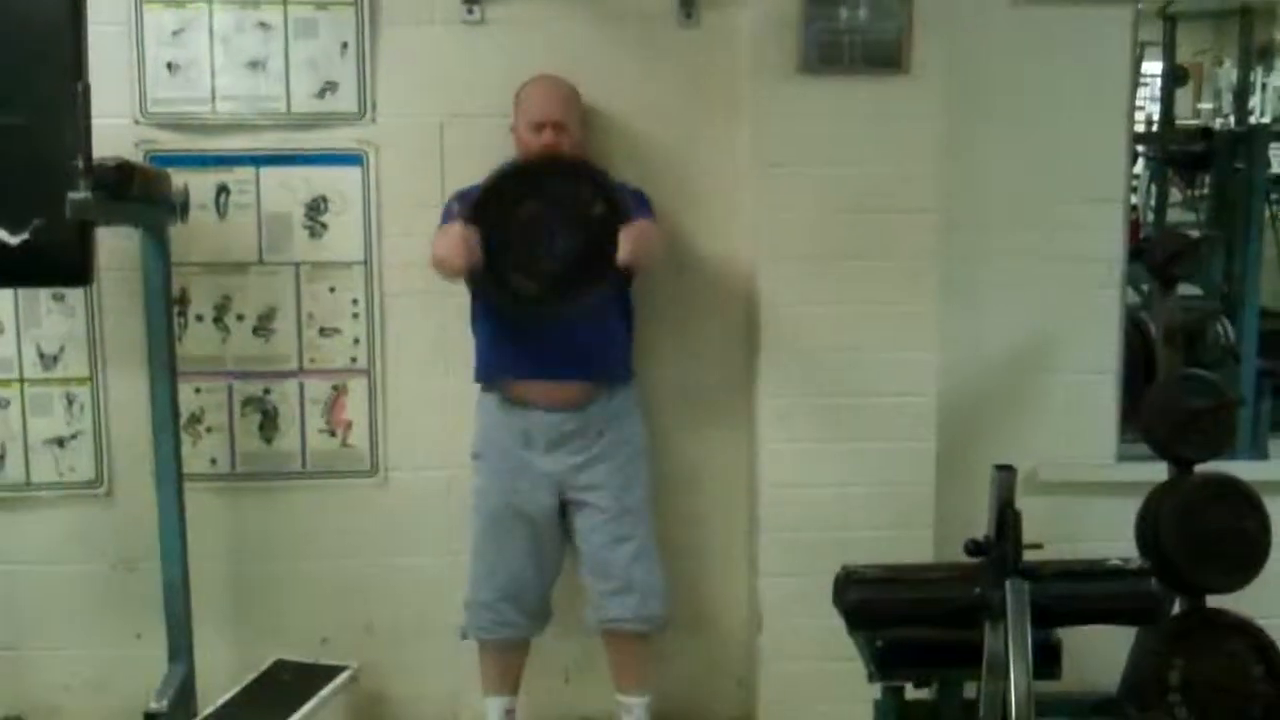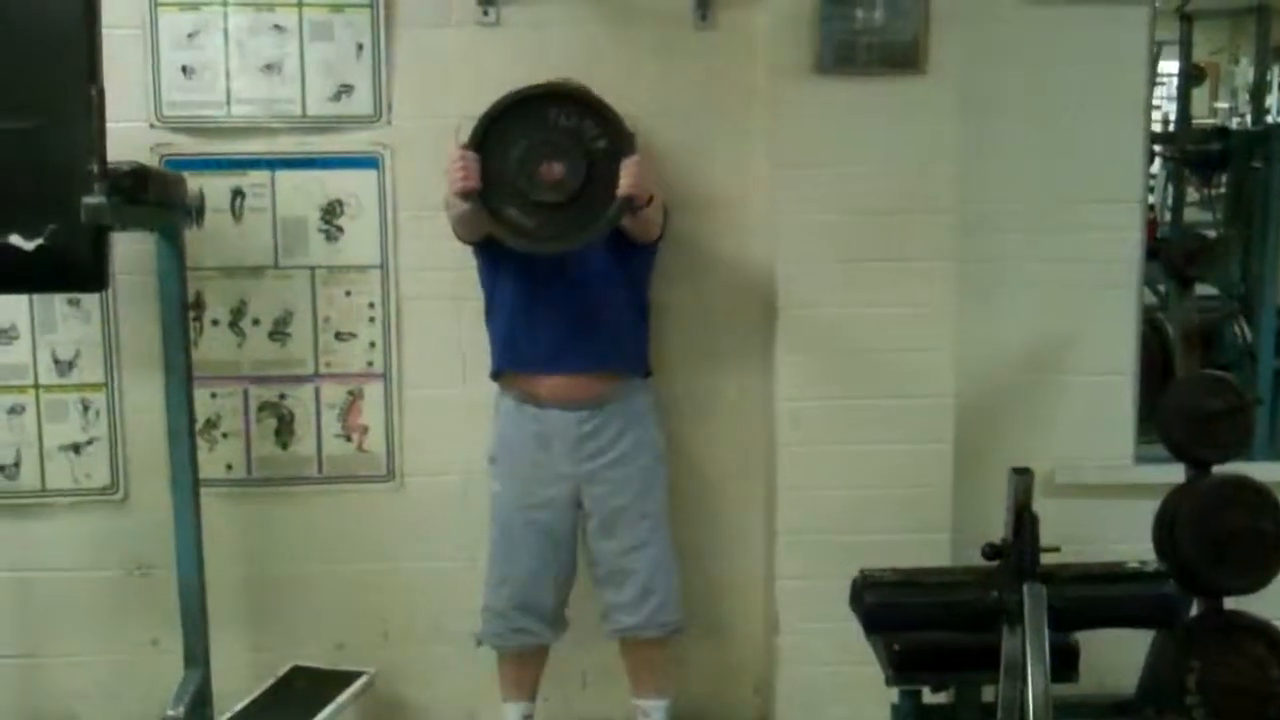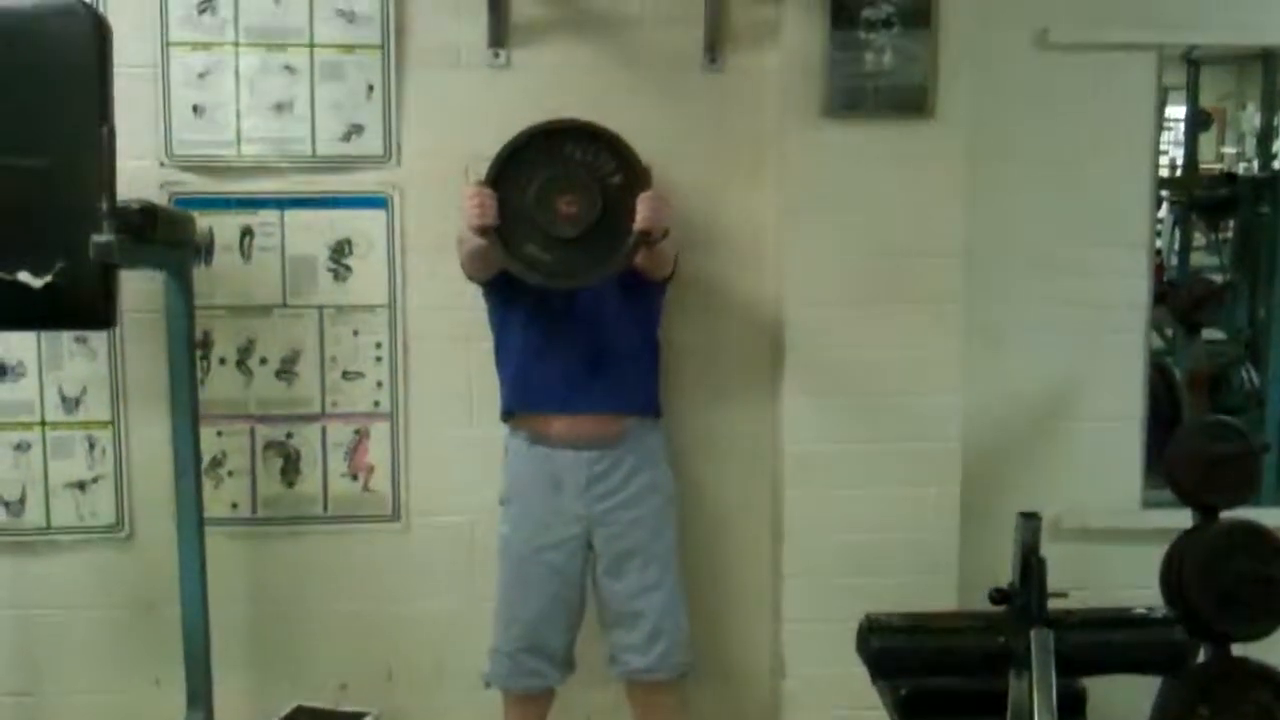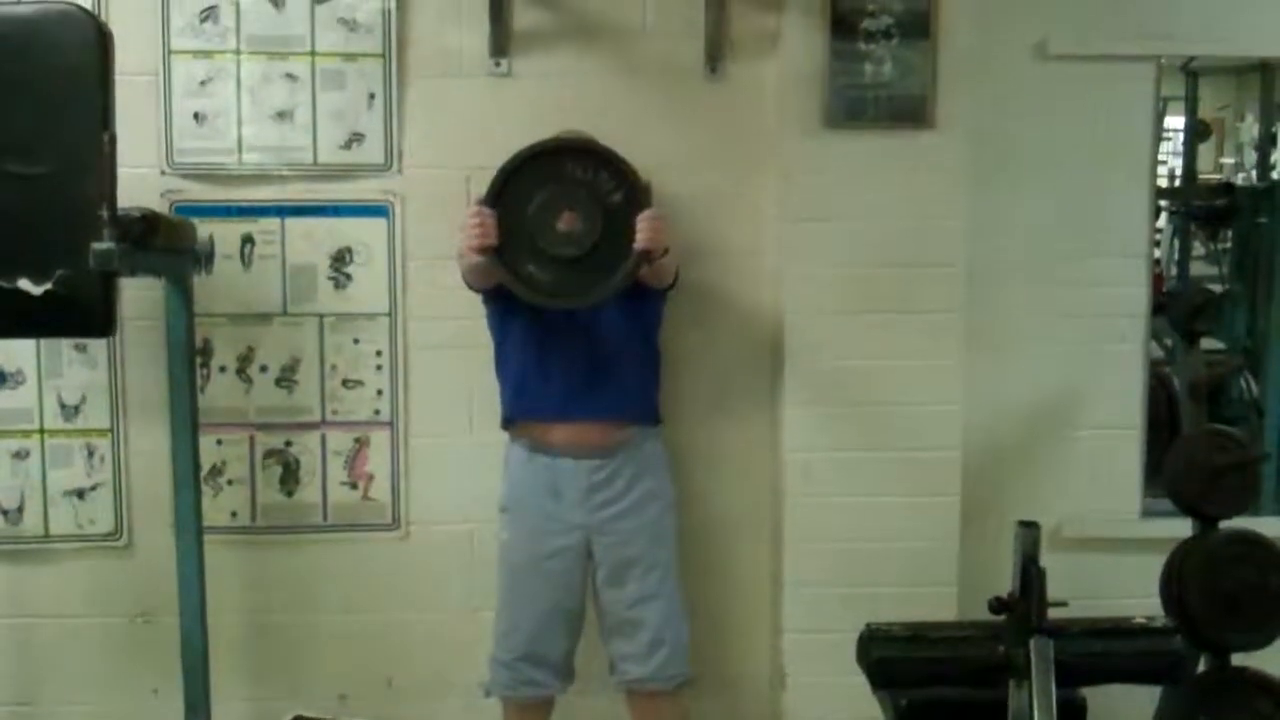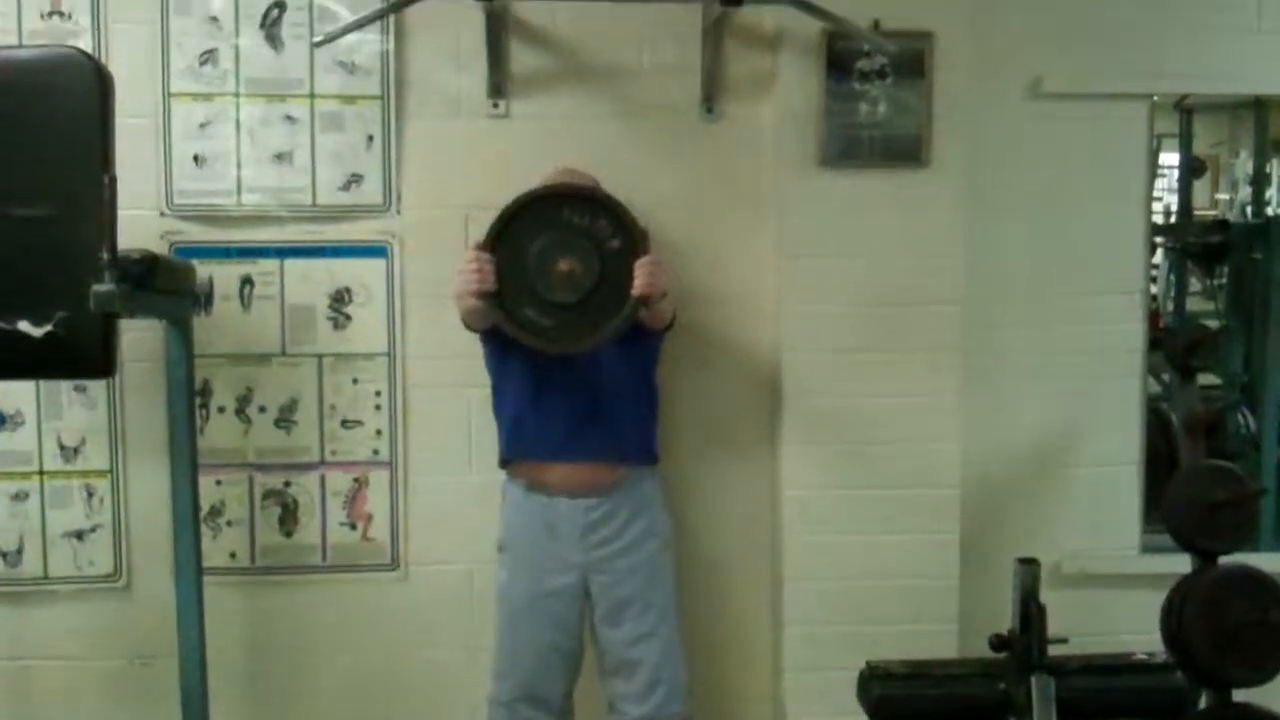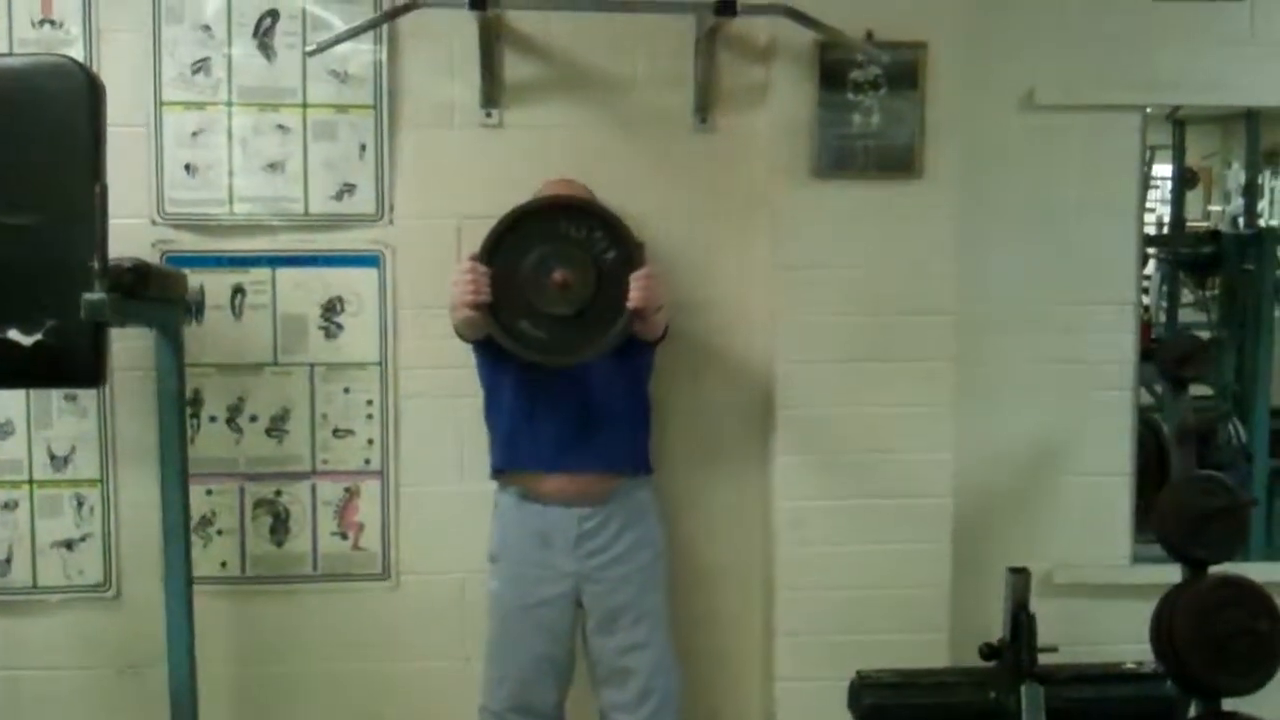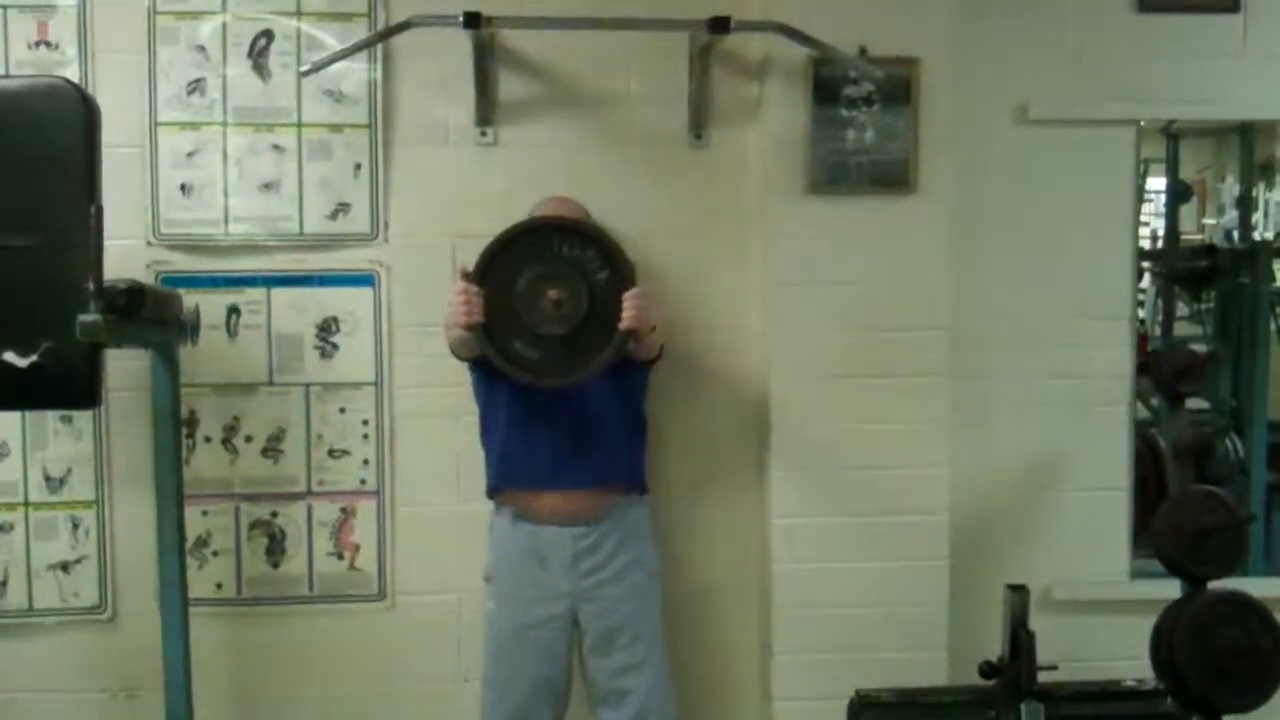
dt=0.5s
person 1, frame 1
left shoulder: (618, 202)
right shoulder: (479, 204)
left elbow: (646, 238)
right elbow: (446, 250)
left wrist: (639, 246)
right wrist: (456, 246)
left hip: (605, 423)
right hip: (511, 426)
left knee: (627, 587)
right knee: (500, 590)
person 1, frame 2
left shoulder: (621, 209)
left elbow: (649, 225)
right elbow: (469, 224)
left wrist: (641, 198)
right wrist: (461, 197)
left hip: (620, 419)
right hip: (528, 422)
left knee: (642, 587)
right knee: (520, 591)
person 1, frame 3
left shoulder: (631, 252)
left elbow: (661, 264)
right elbow: (478, 264)
left wrist: (657, 236)
right wrist: (476, 234)
left hip: (630, 459)
right hip: (538, 461)
left knee: (651, 630)
right knee: (526, 635)
person 1, frame 4
left shoulder: (629, 253)
left elbow: (661, 275)
right elbow: (483, 274)
left wrist: (659, 247)
right wrist: (474, 251)
left hip: (630, 466)
right hip: (538, 471)
left knee: (650, 638)
right knee: (527, 643)
person 1, frame 5
left shoulder: (628, 296)
left elbow: (660, 316)
right elbow: (478, 317)
left wrist: (657, 296)
right wrist: (470, 297)
left hip: (627, 506)
right hip: (535, 510)
person 1, frame 6
left shoulder: (620, 301)
left elbow: (652, 326)
right elbow: (472, 326)
left wrist: (652, 307)
right wrist: (465, 305)
left hip: (621, 516)
right hip: (527, 519)
person 1, frame 7
left shoulder: (614, 320)
left elbow: (647, 347)
right elbow: (466, 345)
left wrist: (644, 328)
right wrist: (460, 323)
left hip: (615, 535)
right hip: (523, 539)
